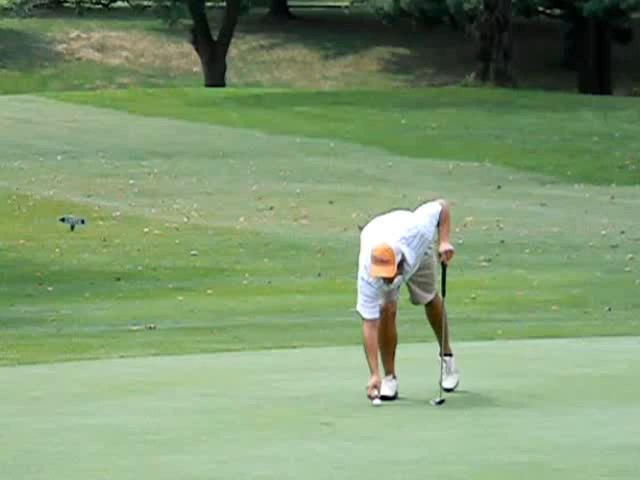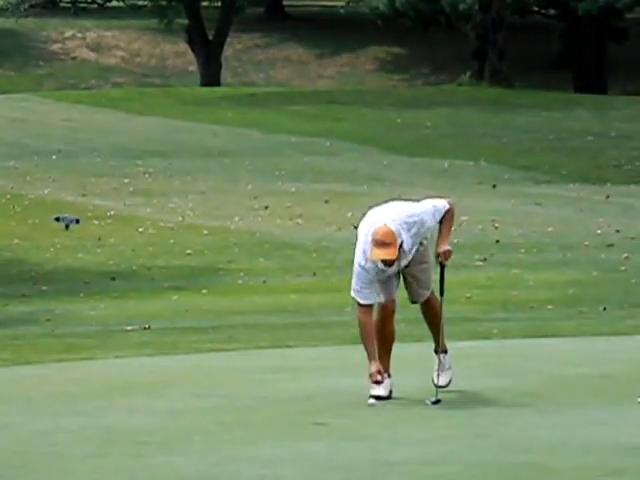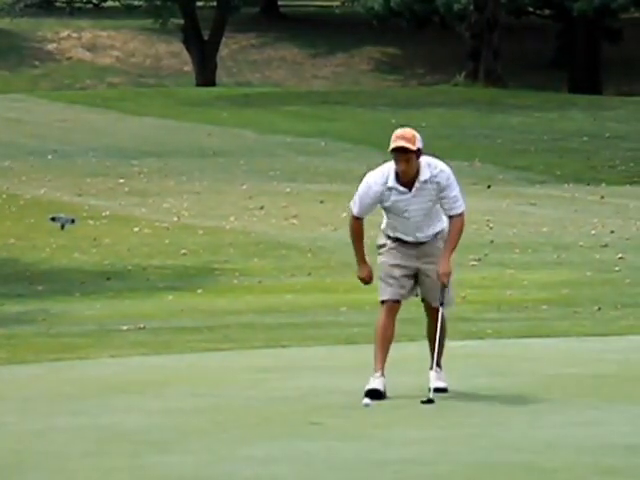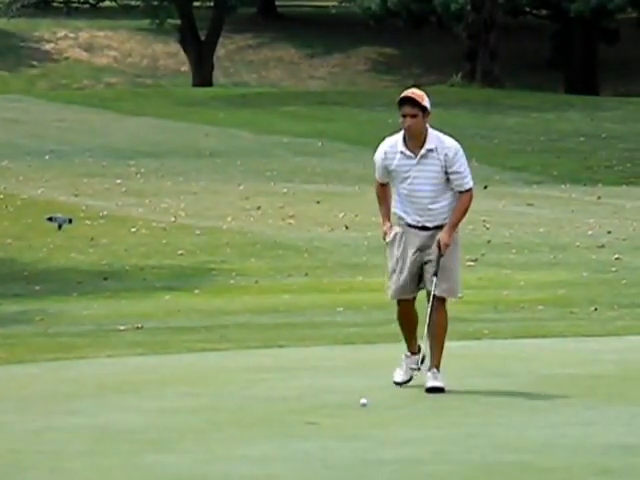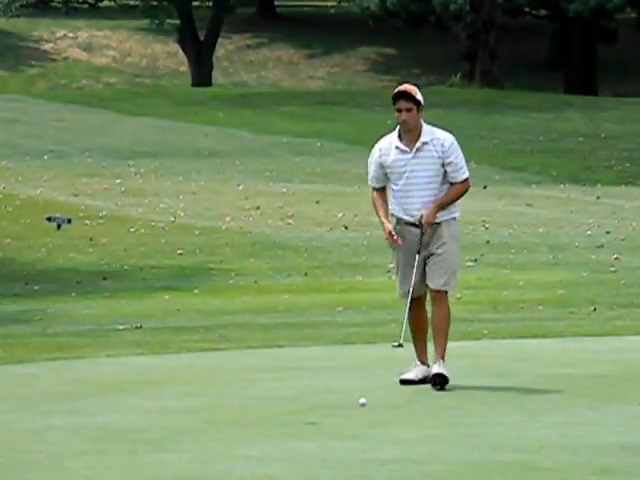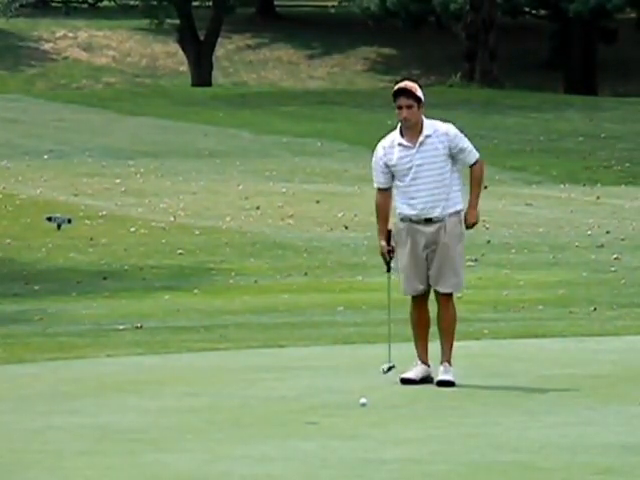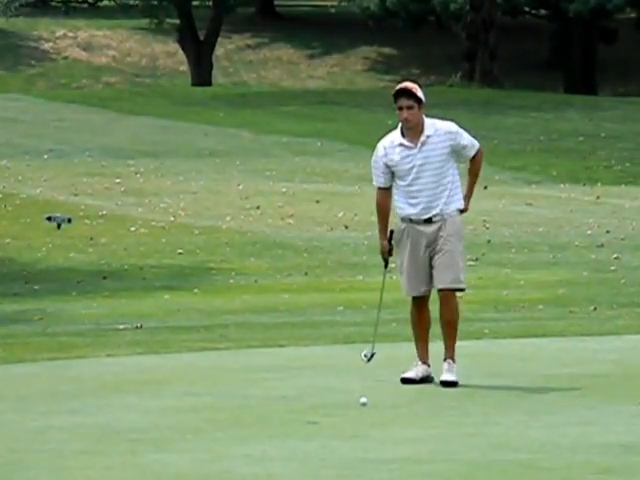
dt=0.5s
person 1, frame 1
left shoulder: (416, 232)
right shoulder: (368, 274)
left elbow: (442, 205)
right elbow: (370, 325)
left wrist: (444, 241)
right wrist: (374, 374)
left hip: (418, 247)
left knee: (431, 300)
right knee: (387, 310)
left ankle: (447, 356)
right ankle: (389, 377)
person 1, frame 2
left shoulder: (415, 219)
right shoulder: (365, 260)
left elbow: (448, 205)
right elbow: (364, 311)
left wrist: (444, 241)
right wrist: (372, 361)
left hip: (415, 242)
right hip: (374, 251)
left knee: (426, 298)
right knee: (386, 307)
left ankle: (441, 351)
right ankle: (385, 376)
person 1, frame 3
left shoulder: (440, 174)
right shoulder: (376, 181)
left elbow: (457, 217)
right elbow: (356, 218)
left wrist: (446, 259)
right wrist: (361, 263)
left hip: (432, 243)
right hip: (396, 245)
left knee: (433, 307)
right knee: (389, 305)
left ankle: (436, 369)
right ankle: (378, 375)
person 1, frame 4
left shoulder: (449, 148)
right shoulder: (387, 149)
left elbow: (466, 192)
left wrist: (449, 230)
right wrist: (386, 221)
left hip: (441, 233)
right hip: (405, 231)
left knee: (438, 301)
right knee: (403, 299)
left ankle: (434, 370)
right ankle: (412, 353)
person 1, frame 5
left shoulder: (443, 141)
right shoulder: (382, 149)
left elbow: (463, 183)
right elbow: (378, 190)
left wrist: (434, 209)
right wrist: (386, 223)
left hip: (441, 226)
right hip: (405, 230)
left knee: (439, 293)
right knee: (415, 298)
left ankle: (439, 362)
right ankle: (422, 364)
person 1, frame 6
left shoulder: (446, 134)
right shoulder: (385, 148)
left elbow: (475, 164)
right elbow: (383, 193)
left wrist: (473, 206)
right wrist: (382, 236)
left hip: (446, 223)
right hip: (409, 228)
left knee: (445, 295)
right knee: (417, 296)
left ankle: (446, 364)
right ankle: (423, 364)
person 1, frame 7
left shoulder: (448, 132)
right shoulder: (385, 148)
left elbow: (476, 153)
right elbow: (383, 192)
left wrist: (468, 194)
right wrist: (383, 236)
left hip: (446, 222)
right hip: (411, 227)
left knee: (448, 291)
right knee: (418, 297)
left ankle: (449, 361)
right ankle: (423, 364)
